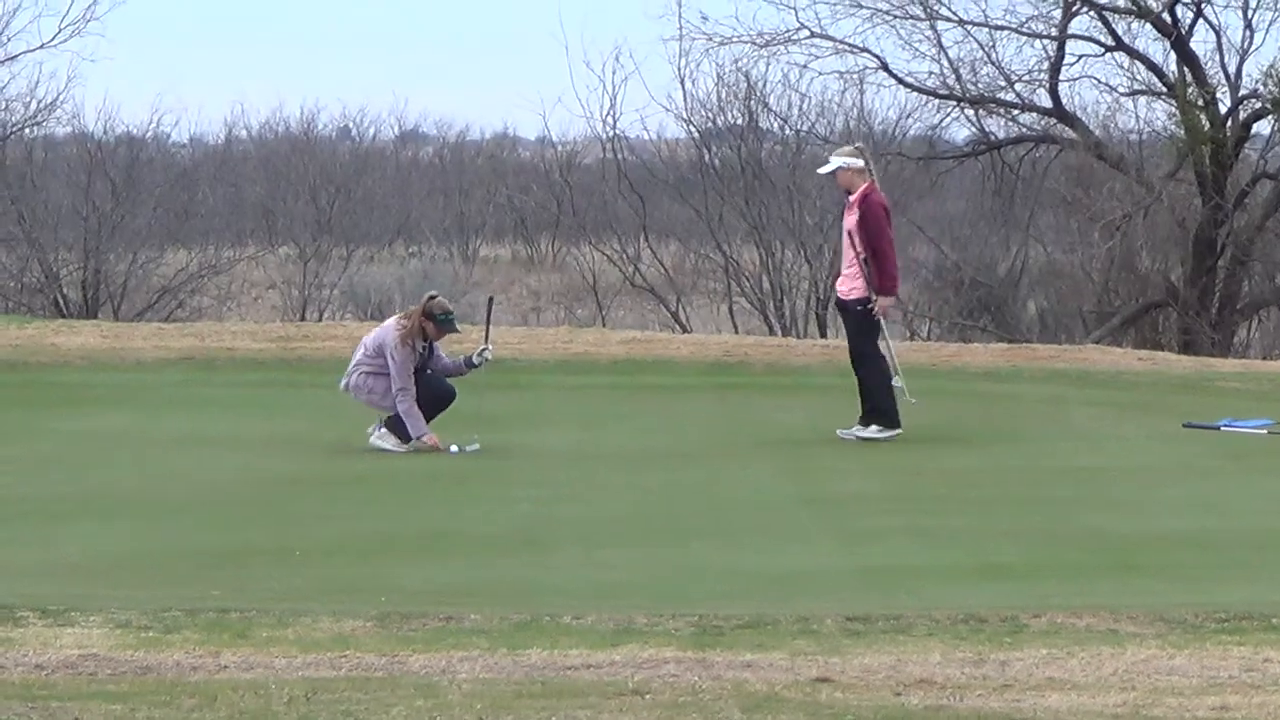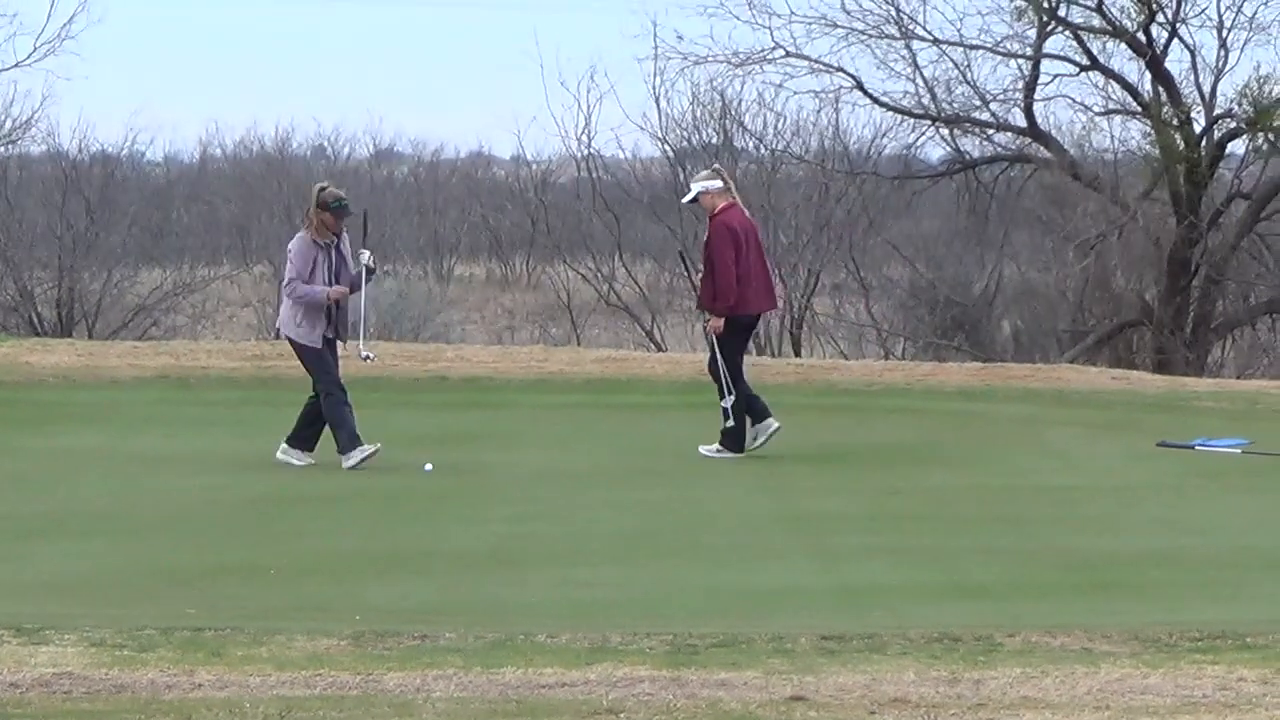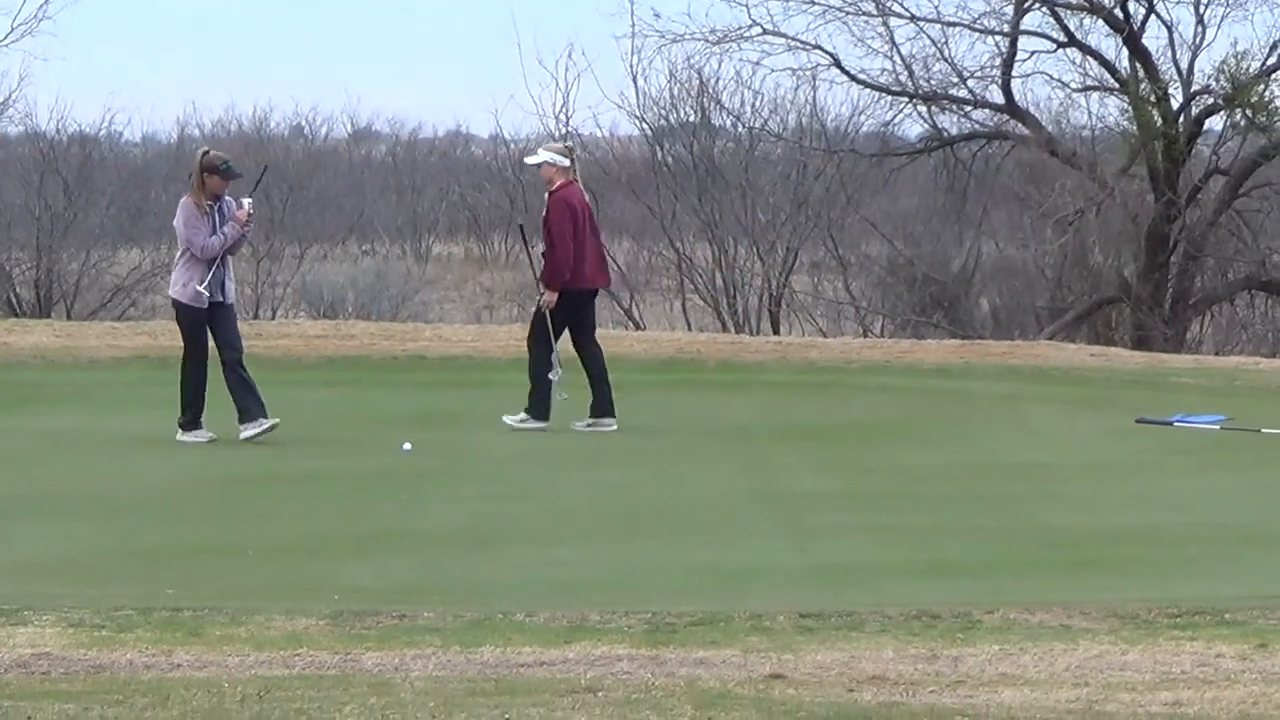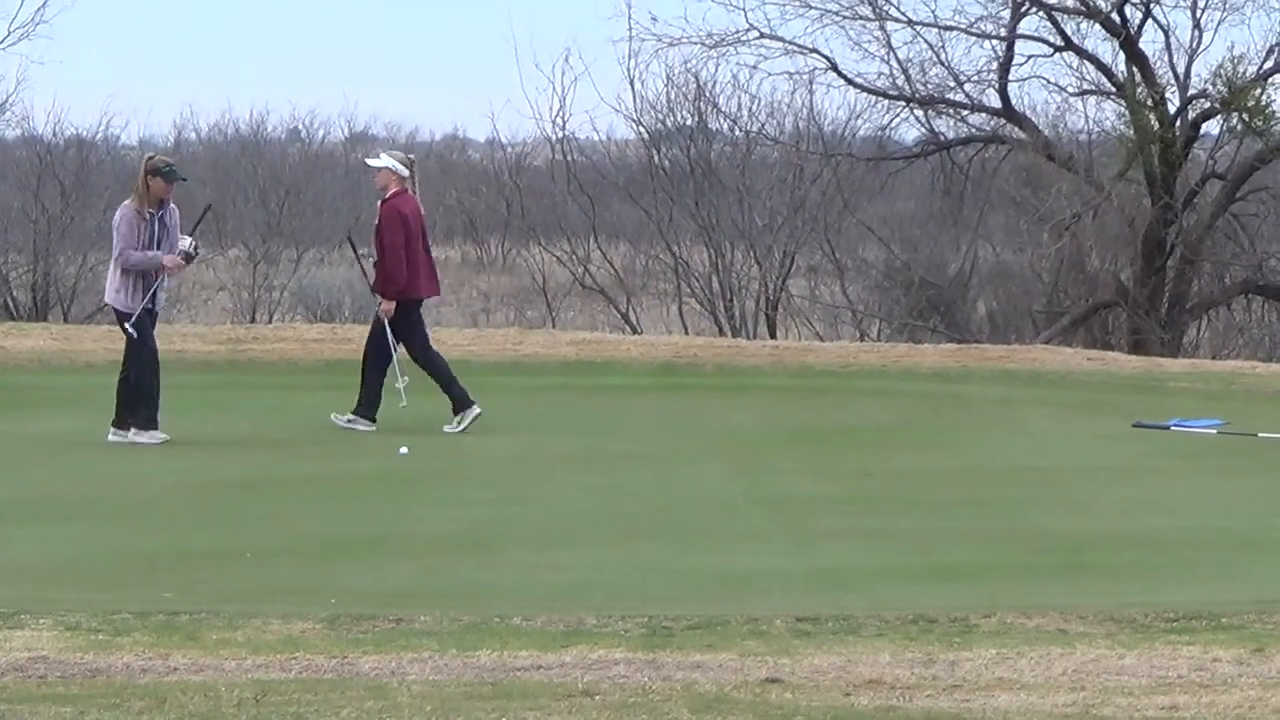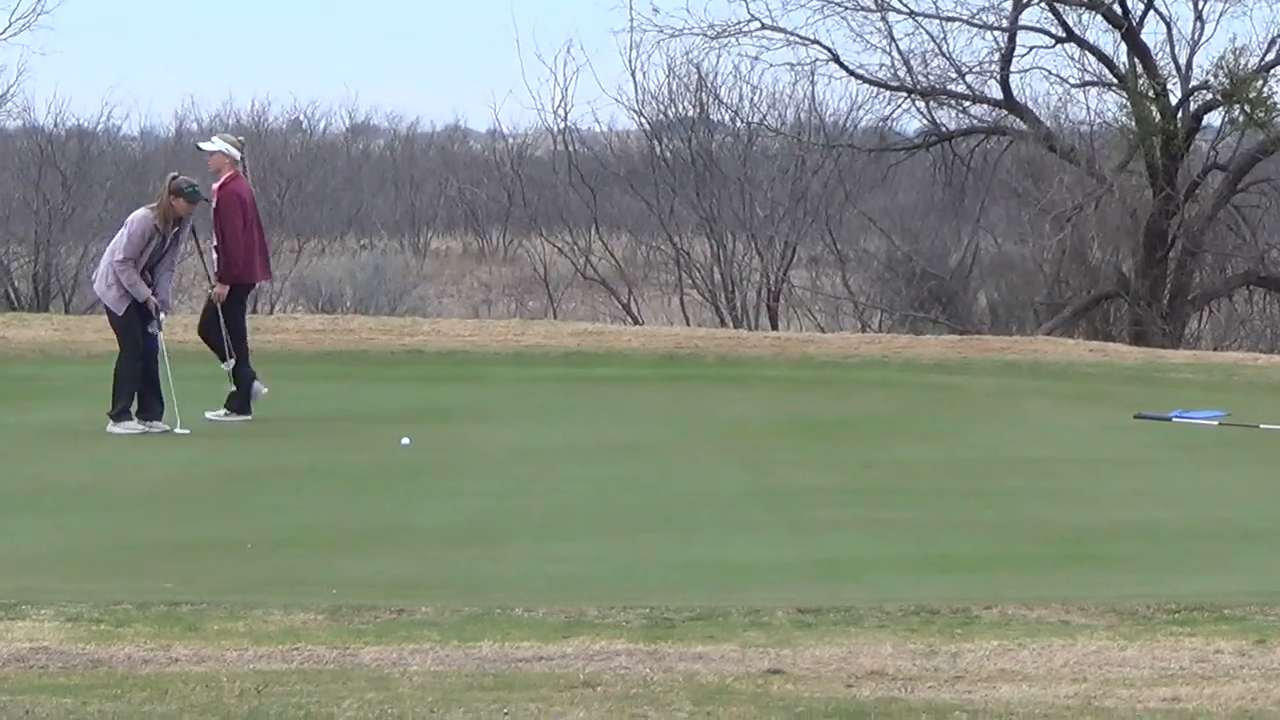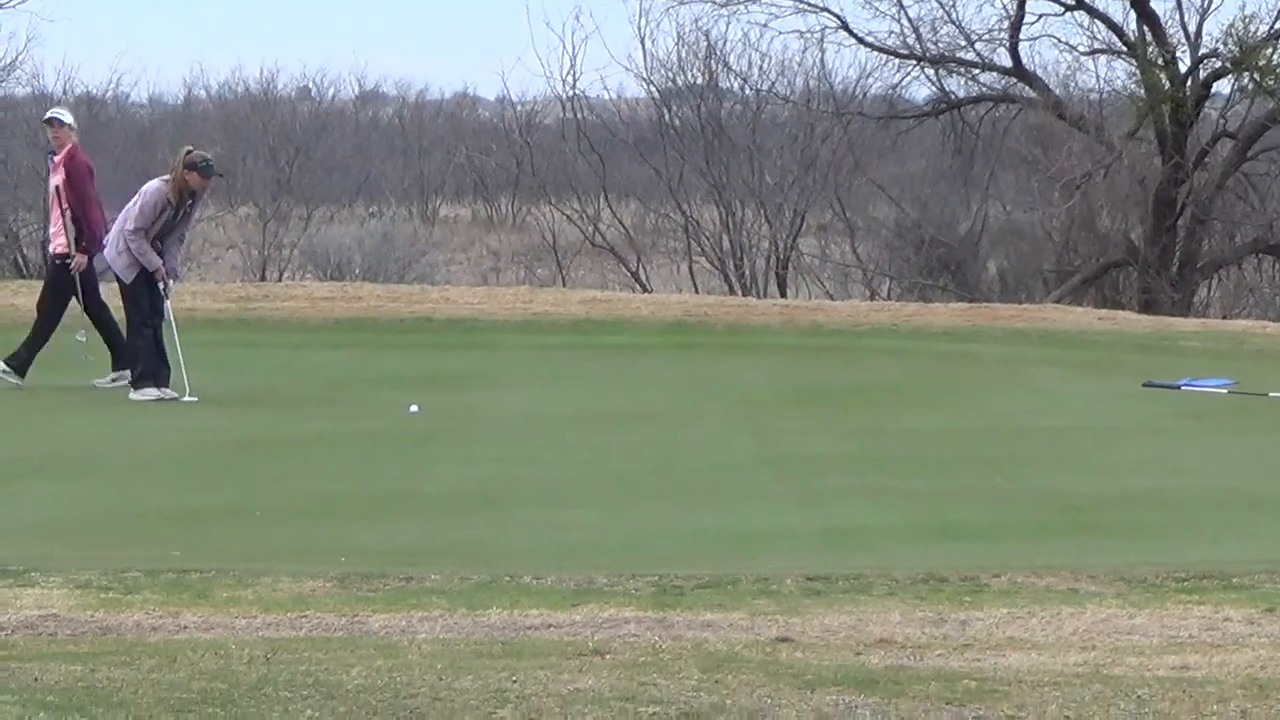
dt=0.7s
person 1, frame 1
left shoulder: (871, 202)
right shoulder: (854, 202)
left elbow: (883, 249)
left wrist: (883, 291)
right wrist: (840, 283)
left hip: (868, 292)
right hip: (850, 290)
left knee: (864, 353)
right knee: (861, 354)
left ankle: (887, 420)
right ankle: (873, 420)
person 1, frame 2
left shoulder: (720, 223)
right shoulder: (742, 217)
left elbow: (725, 270)
left wrist: (718, 312)
left hip: (734, 309)
right hip: (750, 306)
left knee: (724, 370)
right knee: (728, 369)
left ankle: (733, 442)
right ankle: (762, 419)
person 1, frame 3
left shoulder: (559, 199)
right shoulder: (575, 193)
left elbow: (562, 247)
left wrist: (553, 286)
left hip: (569, 283)
right hip: (586, 281)
left knee: (540, 343)
right knee: (586, 345)
left ankle: (537, 413)
right ankle: (603, 414)
person 1, frame 4
left shoulder: (392, 207)
right shoulder: (408, 202)
left elbow: (394, 255)
left wrist: (389, 296)
left hip: (403, 291)
right hip: (412, 288)
left knee: (420, 351)
right knee: (377, 350)
left ankle: (464, 405)
right ankle: (364, 414)
person 1, frame 5
left shoulder: (229, 191)
right shoulder: (235, 187)
left elbow: (232, 240)
left wrist: (224, 280)
left hip: (235, 276)
right hip: (241, 274)
left knee: (228, 337)
right knee: (210, 330)
left ankle: (239, 406)
right ankle: (248, 384)
person 1, frame 6
left shoulder: (76, 162)
right shoulder: (57, 162)
left elbow: (86, 207)
left wrist: (82, 249)
right wrist: (52, 245)
left hip: (73, 249)
right hip: (63, 247)
left knee: (49, 306)
right knee: (94, 308)
right ankle: (123, 365)
person 2, frame 1
right shoulder: (399, 338)
left elbow: (439, 364)
right elbow: (403, 393)
left wrist: (471, 361)
right wrist: (423, 433)
left hip: (390, 375)
right hip: (367, 382)
left knee: (445, 392)
right knee: (439, 392)
left ankle: (389, 427)
right ankle: (390, 434)
person 2, frame 2
left shoulder: (341, 240)
right shoulder: (303, 242)
left elbow: (351, 284)
right elbow: (292, 287)
left wrist: (365, 270)
right wrist: (326, 294)
left hip: (328, 326)
right hip: (303, 325)
left knee: (327, 387)
right knee: (332, 385)
left ankle: (293, 447)
right ankle: (351, 449)
person 2, frame 3
left shoulder: (227, 205)
right shoulder: (189, 207)
left elbow: (233, 248)
right elbow: (205, 249)
left wrist: (245, 227)
right wrist: (235, 226)
left hip: (221, 292)
right hip: (192, 292)
left knee: (233, 354)
right knee: (195, 358)
left ankle: (253, 418)
right ankle: (189, 427)
person 2, frame 4
left shoulder: (171, 212)
right shoulder: (129, 211)
left elbow: (169, 252)
right elbow: (123, 256)
left wrist: (179, 255)
right wrist: (161, 258)
left hip: (150, 295)
right hip: (127, 295)
left knee: (136, 359)
right knee: (146, 355)
left ankle: (123, 426)
right ankle: (143, 425)
person 2, frame 5
left shoulder: (181, 225)
right shoulder: (142, 220)
left elbow: (166, 267)
right elbow: (122, 262)
left wrist: (161, 303)
right wrist: (146, 295)
left hip: (142, 288)
right hip: (117, 285)
left knee: (149, 348)
right knee: (132, 347)
left ankle: (149, 415)
right ankle: (120, 417)
person 2, frame 6
left shoulder: (195, 197)
right shoulder: (156, 192)
left elbow: (176, 237)
right elbow: (133, 231)
left wrist: (170, 272)
right wrist: (156, 266)
left hip: (151, 254)
right hip: (127, 252)
left knee: (155, 316)
right knee: (140, 317)
left ankle: (158, 381)
right ankle: (142, 383)
